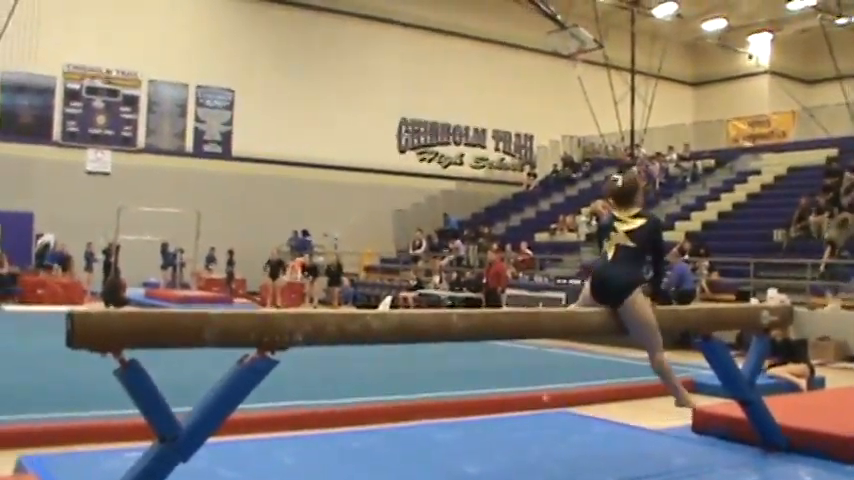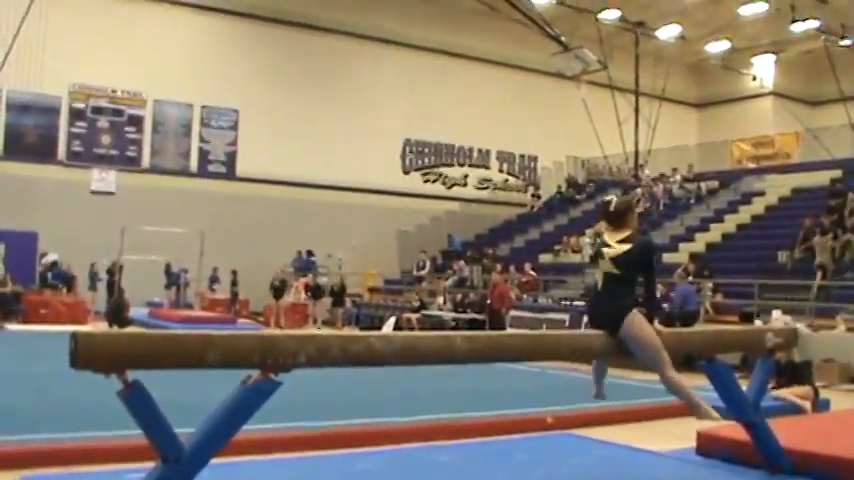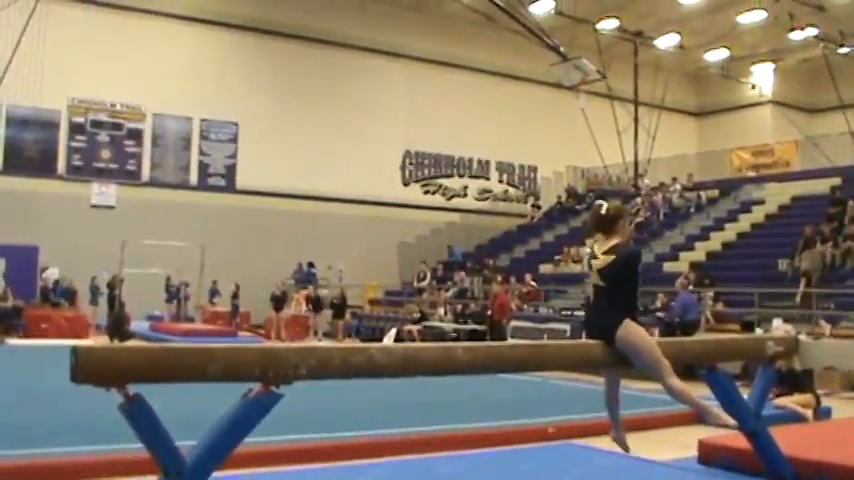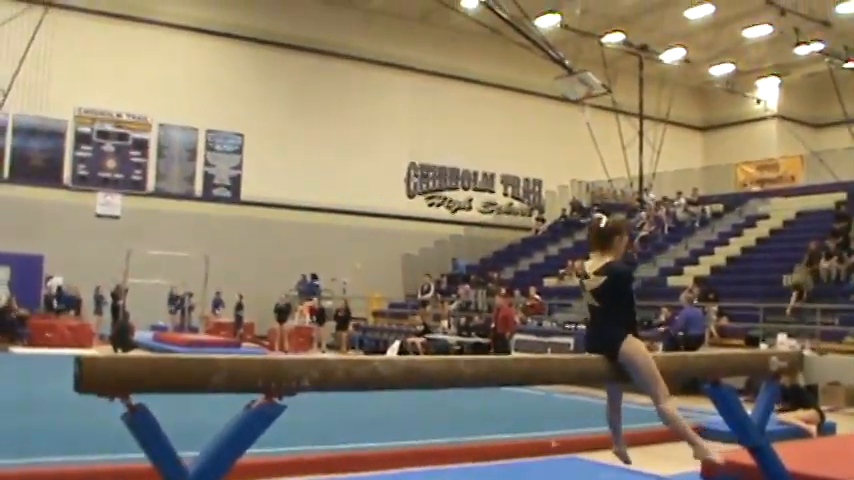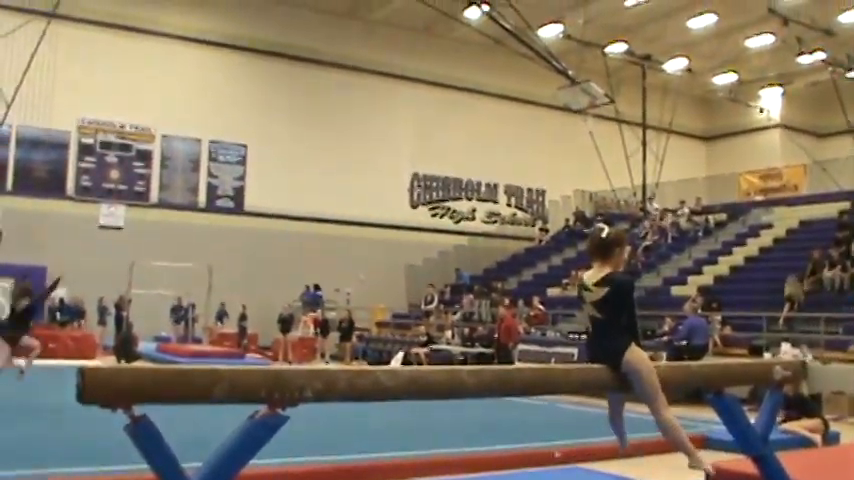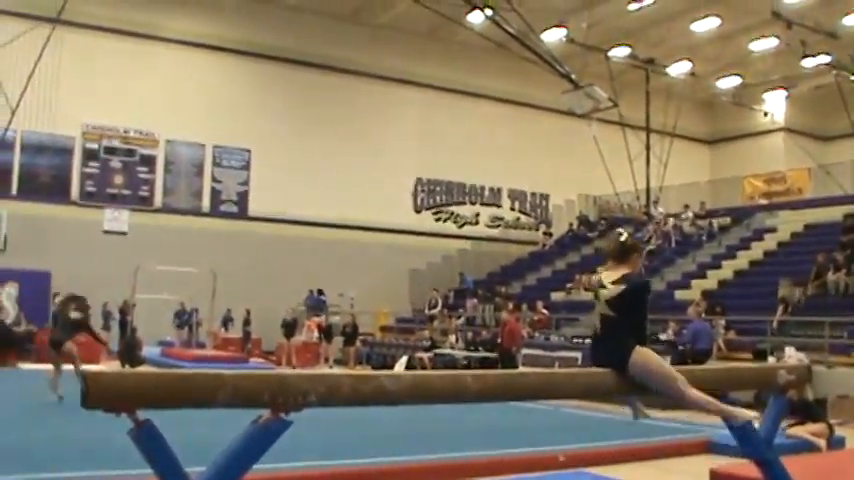
dt=0.2s
person 1, frame 1
left shoulder: (607, 221)
right shoulder: (652, 224)
right elbow: (658, 264)
right wrist: (655, 293)
left hip: (599, 280)
right hip: (625, 287)
left knee: (580, 310)
right knee: (655, 349)
right ankle: (680, 395)
person 1, frame 2
left shoulder: (602, 242)
right shoulder: (644, 246)
right elbow: (649, 285)
right wrist: (650, 318)
left hip: (596, 310)
right hip: (622, 313)
left knee: (604, 356)
right knee: (664, 366)
left ankle: (598, 387)
right ankle: (700, 407)
person 1, frame 3
left shoulder: (594, 251)
right shoulder: (630, 253)
right elbow: (631, 293)
right wrist: (636, 325)
left hip: (593, 323)
right hip: (616, 323)
left knee: (611, 379)
right knee: (666, 374)
left ankle: (617, 430)
right ankle: (711, 414)
person 1, frame 4
left shoulder: (586, 269)
right shoulder: (620, 271)
right elbow: (628, 311)
right wrist: (635, 340)
left hip: (594, 340)
right hip: (618, 339)
left knee: (614, 394)
right knee: (662, 397)
left ankle: (618, 443)
right ankle: (698, 446)
person 1, frame 5
left shoulder: (583, 280)
right shoulder: (621, 282)
right elbow: (630, 321)
right wrist: (637, 349)
left hip: (594, 350)
right hip: (618, 349)
left knee: (615, 398)
right knee: (660, 406)
left ankle: (622, 441)
right ankle: (694, 456)
person 1, frame 6
left shoulder: (599, 280)
right shoulder: (639, 283)
right elbow: (639, 324)
right wrist: (639, 350)
left hip: (599, 354)
right hip: (622, 352)
right knee: (679, 386)
right ankle: (731, 412)
